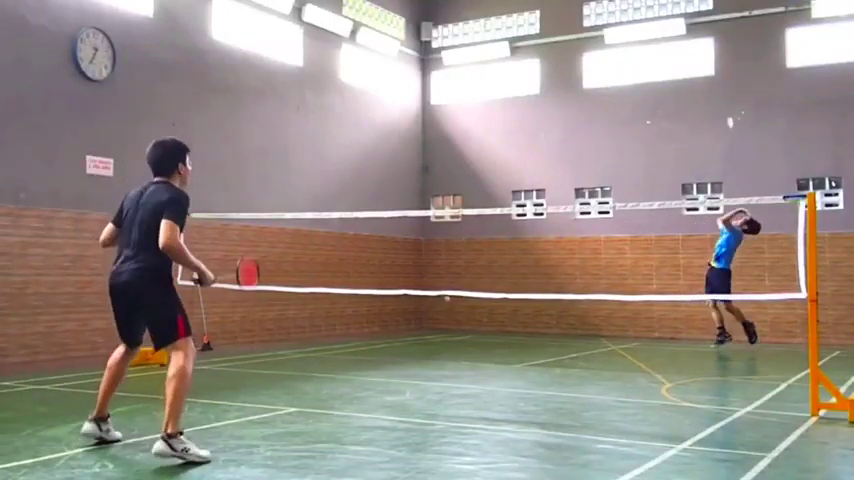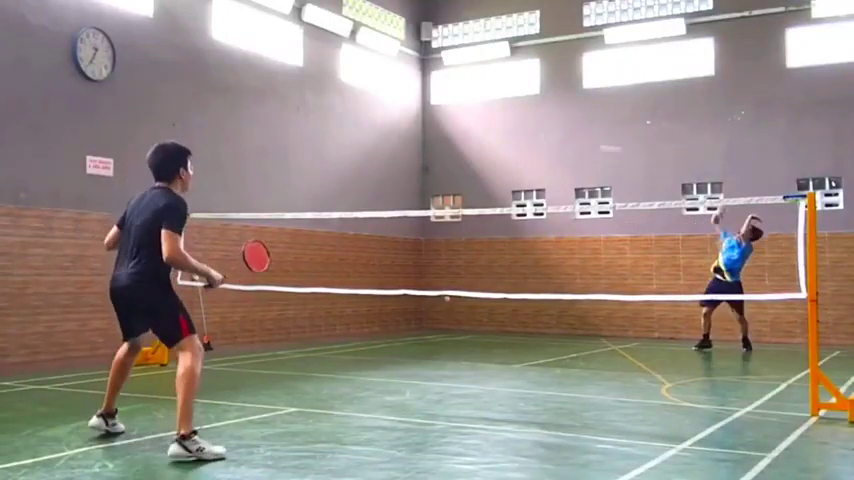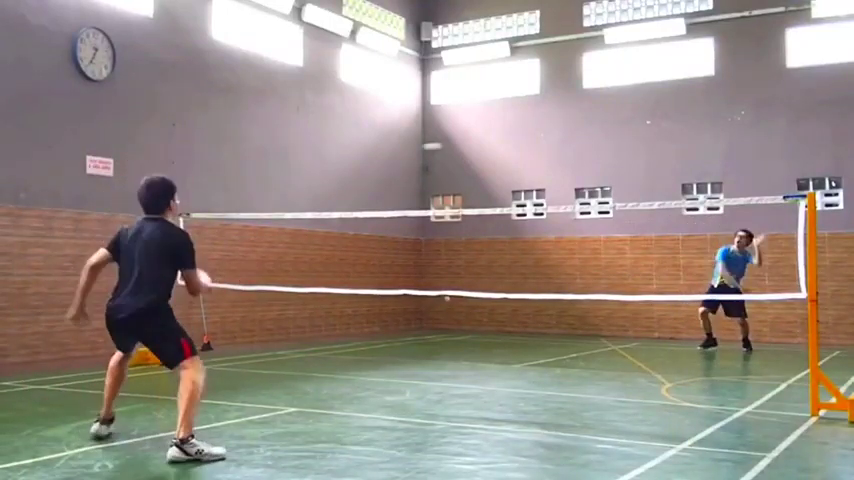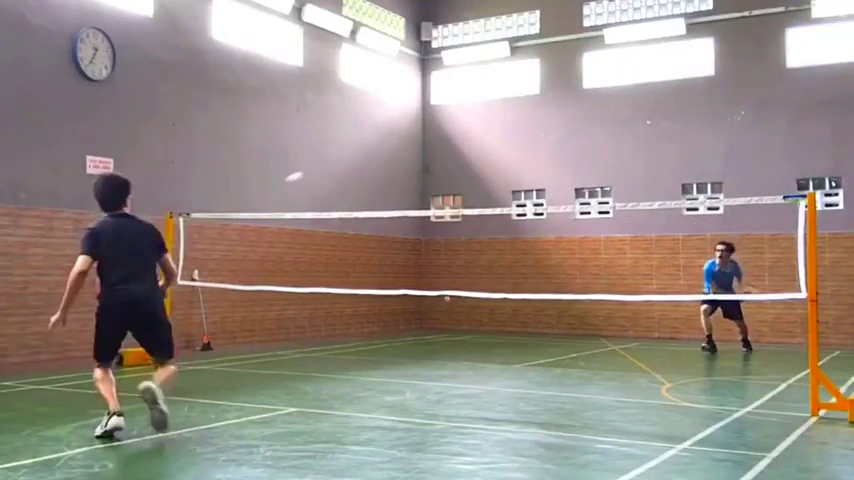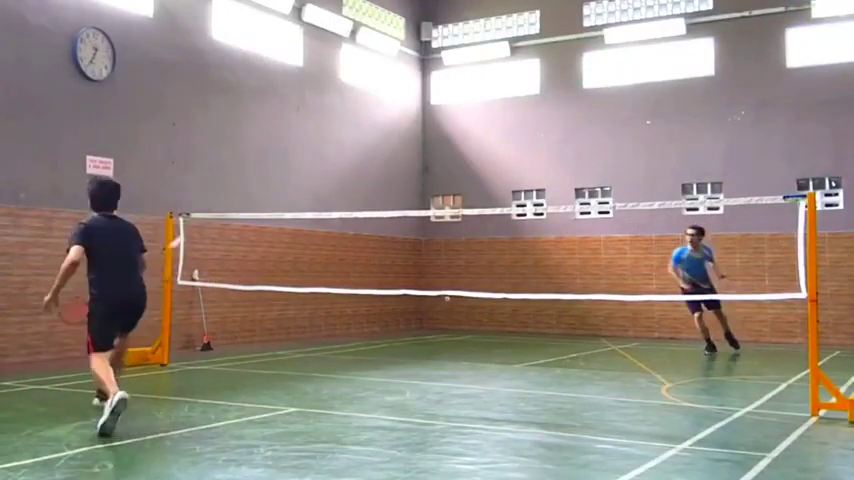
dt=0.2s
person 1, frame 1
left shoulder: (134, 195)
right shoulder: (175, 197)
left elbow: (105, 239)
right elbow: (169, 244)
right wrist: (202, 270)
left hip: (120, 281)
right hip: (151, 282)
left knee: (129, 347)
right knee: (183, 351)
left ankle: (98, 419)
right ankle: (171, 436)
person 1, frame 2
left shoulder: (138, 201)
right shoulder: (173, 204)
left elbow: (110, 241)
right elbow: (170, 255)
right wrist: (209, 273)
left hip: (121, 286)
right hip: (149, 287)
left knee: (132, 344)
right knee: (191, 351)
left ankle: (106, 415)
right ankle: (185, 437)
person 1, frame 3
left shoulder: (127, 233)
right shoulder: (179, 237)
left elbow: (93, 264)
right elbow: (195, 287)
left wrist: (79, 305)
right wrist: (203, 281)
left hip: (117, 312)
right hip: (154, 313)
left knee: (122, 355)
right knee: (193, 369)
left ankle: (105, 420)
right ankle: (183, 442)
person 1, frame 4
left shoulder: (95, 232)
right shoulder: (148, 229)
left elbow: (81, 269)
right elbow: (171, 271)
left wrist: (63, 310)
right wrist: (161, 289)
left hip: (113, 305)
right hip: (150, 304)
left knee: (102, 369)
right knee: (166, 365)
left ankle: (114, 413)
right ankle: (153, 387)
person 1, frame 5
left shoulder: (87, 229)
right shoulder: (131, 230)
left elbow: (73, 260)
right elbow: (143, 265)
left wrist: (54, 292)
left hip: (106, 298)
right hip: (137, 298)
left knee: (98, 358)
right knee: (120, 337)
left ankle: (114, 396)
right ankle: (109, 391)
person 2, frame 1
left shoulder: (737, 233)
right shoulder: (730, 230)
left elbow: (724, 220)
left wrist: (737, 211)
left hip: (721, 271)
right hip: (713, 270)
left knee: (727, 305)
right knee: (712, 304)
left ankle: (748, 326)
right ankle: (722, 333)
person 2, frame 2
left shoulder: (748, 246)
right shoulder: (729, 237)
left elbow: (745, 236)
right elbow: (715, 223)
left wrist: (750, 218)
right wrist: (717, 216)
left hip: (733, 283)
right hip: (718, 281)
left knee: (739, 316)
right knee: (706, 312)
left ankle: (745, 340)
right ankle: (705, 340)
person 2, frame 3
left shoulder: (747, 254)
right shoulder: (724, 251)
left elbow: (757, 263)
right elbow: (723, 270)
left wrist: (757, 246)
right wrist: (736, 284)
left hip: (733, 290)
right hip: (717, 287)
left knee: (742, 320)
right knee: (703, 311)
left ankle: (746, 341)
right ankle: (709, 338)
person 2, frame 4
left shoulder: (734, 265)
right shoulder: (709, 267)
left elbow: (740, 280)
right elbow: (713, 289)
right wrist: (724, 294)
left hip: (729, 294)
right hip: (712, 295)
left knee: (740, 322)
right knee: (704, 309)
left ankle: (745, 342)
right ankle: (710, 342)
person 2, frame 5
left shoulder: (706, 251)
right shoulder: (679, 253)
left elbow: (713, 262)
right elbow: (672, 270)
left wrist: (719, 273)
right wrist: (683, 284)
left hip: (706, 286)
right hip: (690, 288)
left knee: (718, 313)
right knee: (698, 315)
left ankle: (729, 335)
right ankle: (709, 344)
